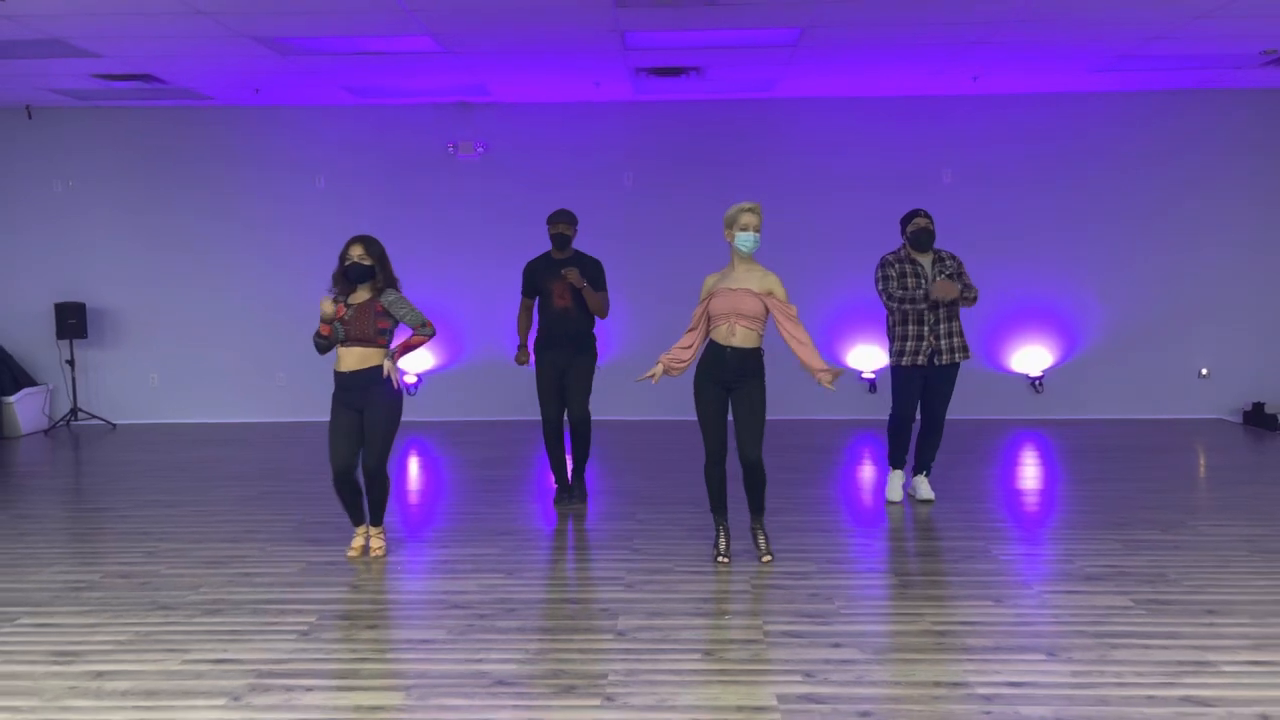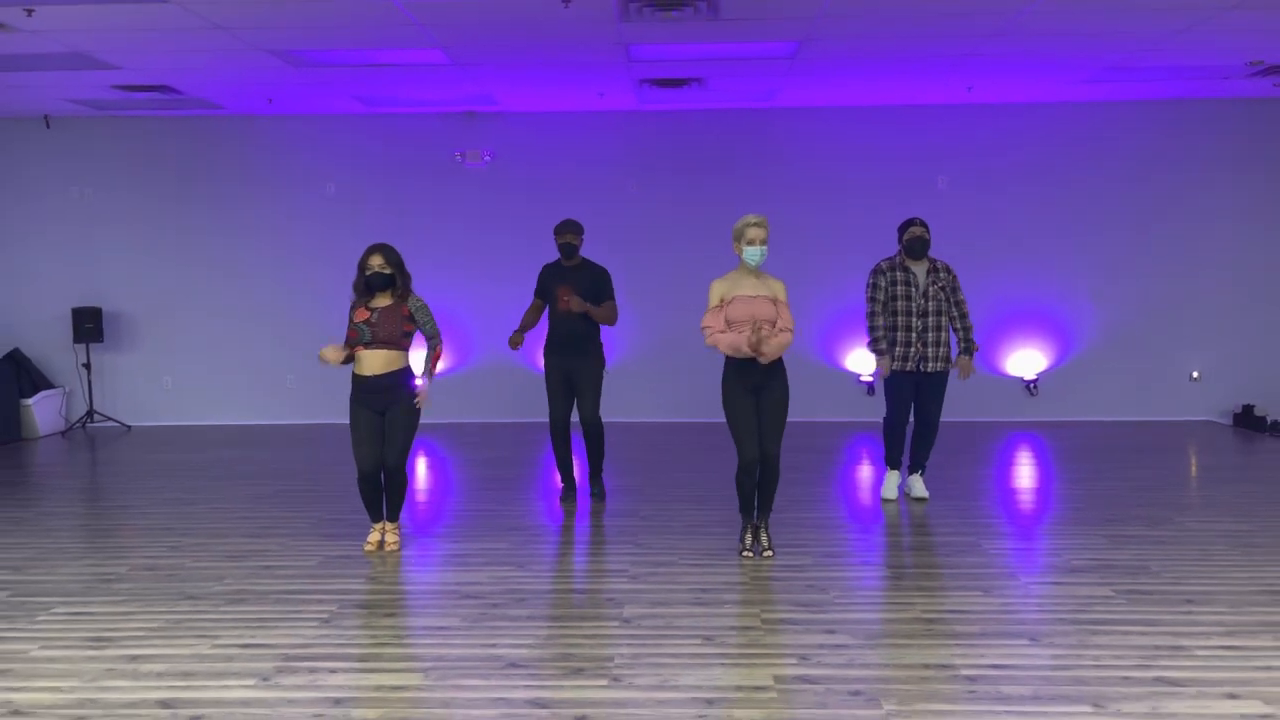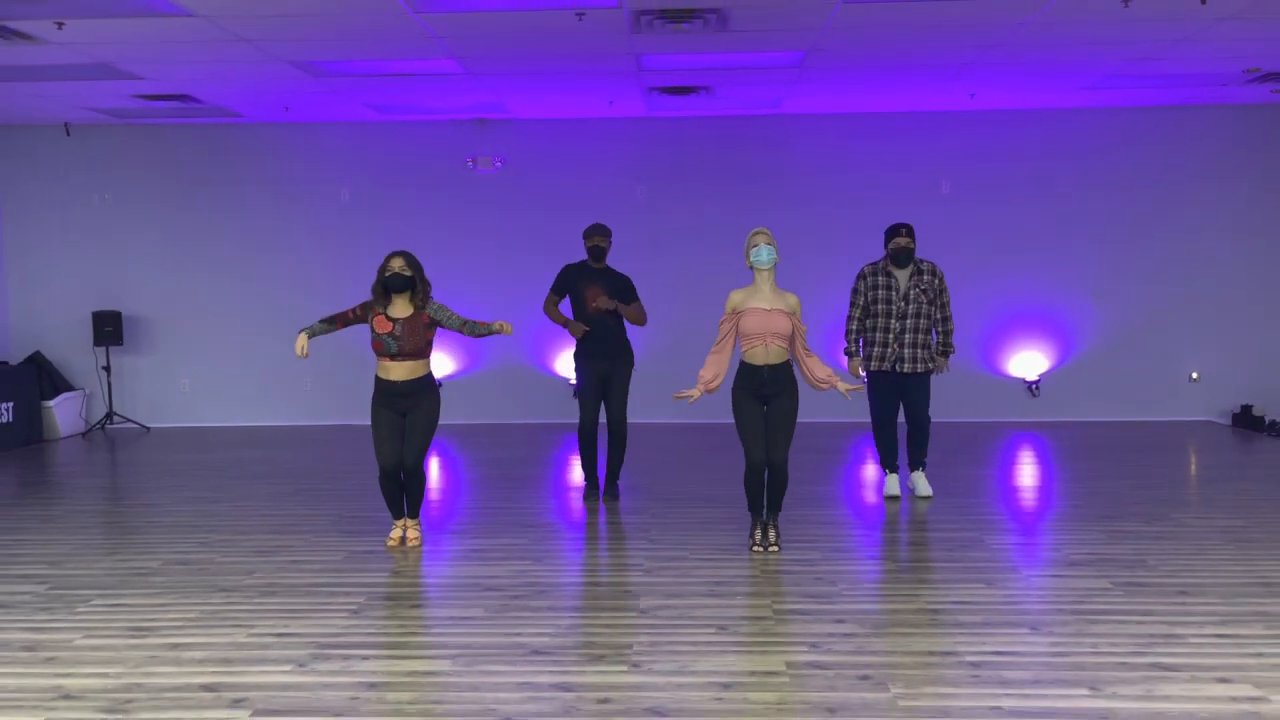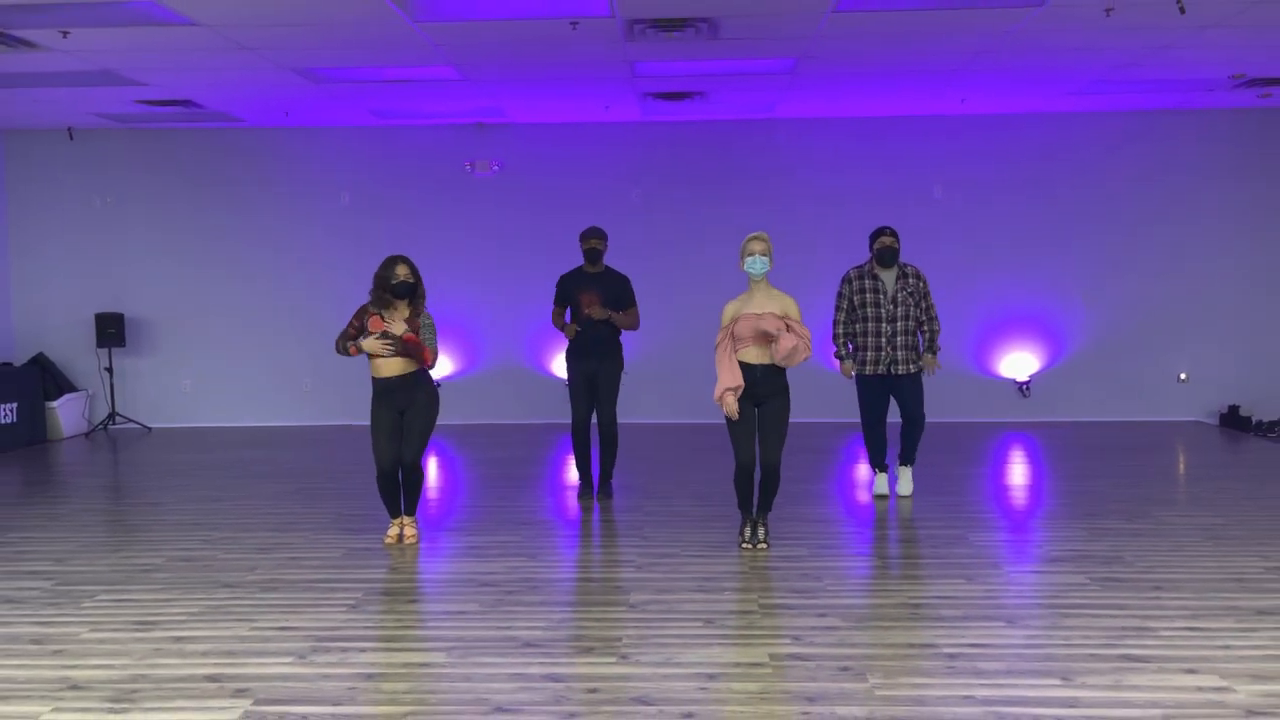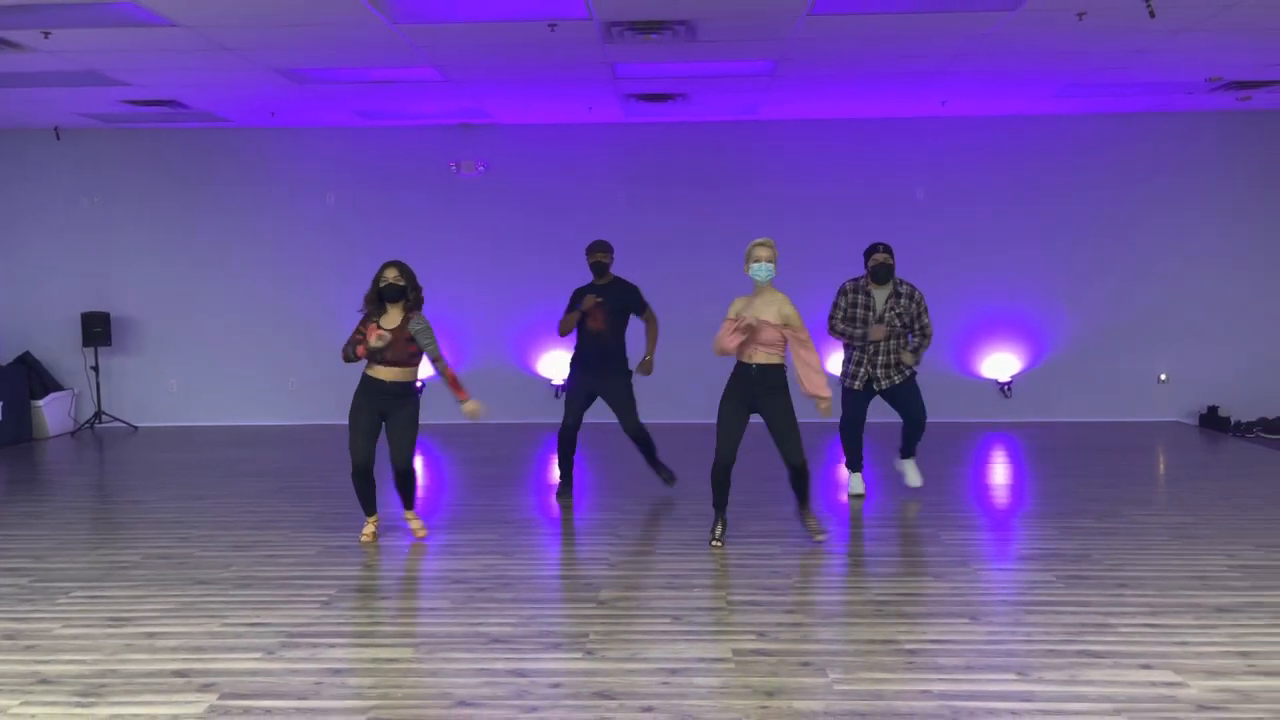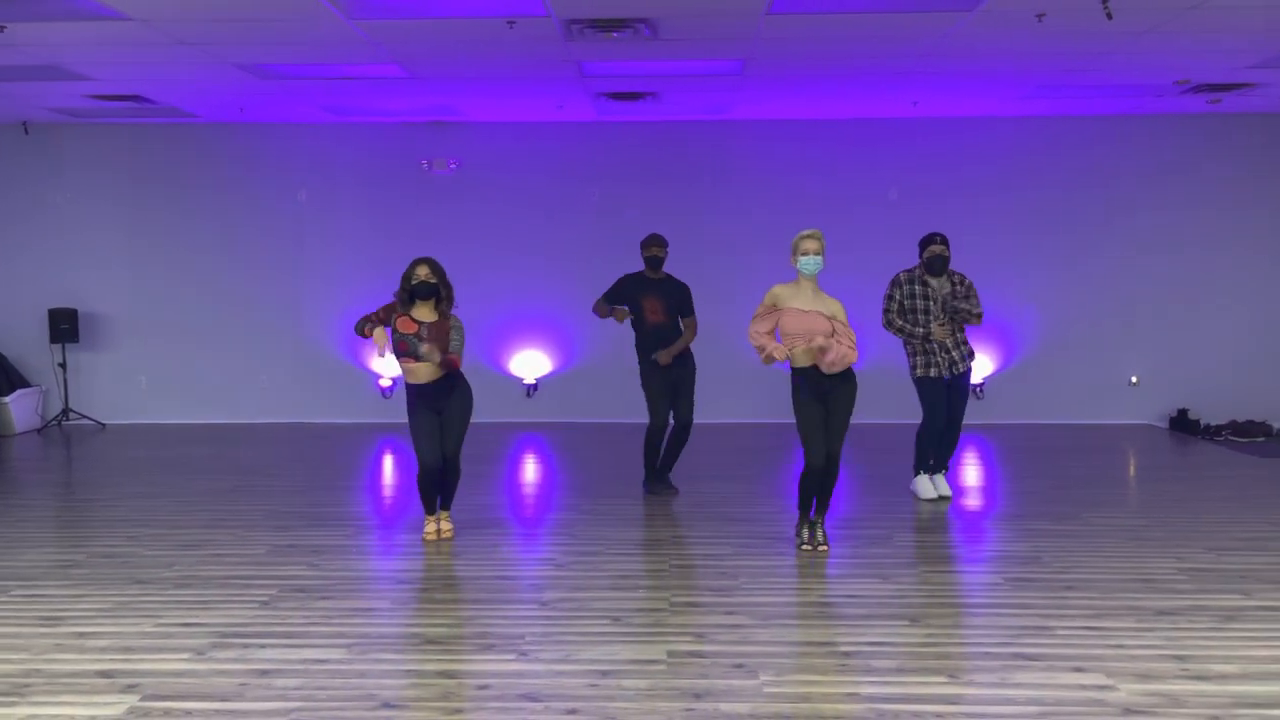
dt=0.7s
person 1, frame 1
left shoulder: (769, 281)
right shoulder: (712, 282)
left elbow: (791, 329)
right elbow: (696, 331)
left wrist: (819, 368)
right wrist: (666, 364)
left hip: (749, 369)
right hip: (712, 367)
left knee: (750, 455)
right knee: (714, 452)
left ankle: (758, 527)
right ankle: (721, 529)
person 1, frame 2
left shoulder: (776, 287)
right shoulder: (721, 286)
left elbow: (786, 333)
right elbow: (712, 334)
left wrist: (766, 346)
right wrist: (745, 342)
left hip: (772, 375)
right hip: (738, 374)
left knee: (771, 454)
right knee: (749, 456)
left ankle: (763, 525)
right ankle: (746, 525)
person 1, frame 3
left shoulder: (791, 301)
right shoulder: (737, 298)
left elbow: (801, 350)
right elbow: (723, 346)
left wrist: (832, 380)
right wrist: (703, 385)
left hip: (782, 384)
right hip: (748, 384)
left knee: (778, 460)
right knee: (755, 459)
left ankle: (772, 522)
right ankle: (756, 523)
person 1, frame 4
left shoulder: (786, 303)
right shoulder: (733, 307)
left elbow: (803, 346)
right elbow: (724, 352)
left wrist: (777, 336)
right wrist: (727, 392)
left hip: (775, 385)
right hip: (743, 384)
left knee: (771, 462)
right knee: (745, 461)
left ankle: (763, 519)
right ankle: (746, 520)
person 1, frame 5
left shoulder: (785, 306)
right shoulder: (739, 305)
left elbow: (804, 351)
right elbow: (720, 345)
left wrist: (819, 390)
right wrist: (741, 333)
left hip: (774, 386)
right hip: (739, 384)
left knee: (795, 459)
right knee: (724, 457)
left ankle: (805, 511)
right ankle: (719, 518)
person 1, frame 6
left shoulder: (833, 305)
right shoulder: (777, 294)
left elbow: (850, 353)
right elbow: (758, 329)
left wrist: (827, 349)
right wrist: (772, 348)
left hip: (839, 383)
right hip: (804, 386)
left knee: (832, 455)
right knee: (814, 462)
left ankle: (819, 519)
right ankle: (803, 520)
person 2, frame 1
left shoulder: (387, 298)
right shoulder: (339, 301)
left elbow: (426, 329)
right elbow: (321, 347)
left wrist: (394, 355)
right wrist: (326, 318)
left hip: (378, 388)
right hip: (345, 391)
left knee: (374, 465)
right knee: (341, 468)
left ankle: (377, 530)
right ankle: (360, 529)
person 2, frame 2
left shoulder: (410, 303)
right shoulder: (358, 307)
left elbow: (435, 341)
left wrist: (426, 378)
right wrist: (334, 354)
left hip: (399, 391)
right hip: (362, 393)
left knee: (393, 463)
right knee: (366, 467)
left ankle: (392, 525)
right ankle: (376, 525)
person 2, frame 3
left shoulder: (429, 310)
right shoulder: (372, 310)
left elbow: (463, 325)
right elbow: (337, 322)
left wrist: (492, 327)
right wrist: (306, 333)
left hip: (423, 395)
right hip: (385, 397)
left knee: (412, 463)
right knee: (388, 465)
left ankle: (413, 522)
right ankle: (398, 522)
person 2, frame 4
left shoulder: (422, 318)
right shoulder: (368, 312)
left elbow: (429, 360)
right elbow: (341, 344)
left wrist: (405, 334)
right wrist: (362, 345)
left hip: (419, 392)
right hip: (384, 396)
left knee: (410, 459)
right knee: (385, 464)
left ankle: (410, 519)
right ankle: (395, 520)
person 2, frame 5
left shoulder: (416, 323)
right shoulder: (370, 319)
left elbow: (439, 362)
right elbow: (347, 355)
left wrist: (463, 398)
right wrist: (368, 346)
left hip: (403, 399)
right hip: (368, 395)
left knee: (401, 464)
right knee: (360, 464)
left ankle: (411, 513)
right ankle: (371, 519)
person 2, frame 6
left shoulder: (451, 322)
right shoulder: (396, 312)
left elbow: (455, 363)
right elbow: (361, 325)
left wrist: (438, 358)
right wrist: (376, 330)
left hip: (454, 394)
right hip: (420, 400)
left knee: (450, 457)
right knee: (429, 463)
left ankle: (445, 514)
right ankle: (431, 517)
person 3, frame 1
left shoulder: (591, 266)
right shoulder: (534, 267)
left elbow: (603, 311)
right elbow: (526, 308)
left wrist: (581, 285)
right wrist: (522, 345)
left hip: (581, 352)
right hip: (547, 353)
left knee: (579, 415)
right knee: (551, 419)
left ankle: (578, 479)
right ankle: (561, 483)
person 3, frame 2
left shoulder: (598, 274)
right shoulder: (548, 272)
left elbow: (611, 317)
right elbow: (537, 307)
left wrist: (586, 307)
right wrist: (520, 331)
left hip: (588, 358)
right hip: (555, 357)
left knee: (590, 418)
right knee: (558, 421)
left ankle: (596, 478)
right ankle: (568, 482)
person 3, frame 3
left shoulder: (621, 280)
right shoulder: (571, 273)
left elbow: (641, 318)
right elbow: (548, 306)
left wrist: (616, 306)
right wrist: (569, 324)
left hip: (620, 359)
right hip: (588, 359)
left knee: (617, 421)
right knee: (588, 421)
left ankle: (612, 481)
right ankle: (591, 481)
person 3, frame 4
left shoulder: (619, 281)
right shoulder: (568, 280)
left elbow: (634, 322)
right elbow: (556, 314)
left wrist: (609, 315)
right wrist: (564, 326)
left hip: (609, 360)
right hip: (578, 360)
left knee: (607, 419)
right knee: (580, 420)
left ankle: (605, 480)
right ankle: (585, 480)
person 3, frame 5
left shoulder: (625, 290)
right shoulder: (579, 294)
left elbow: (650, 319)
right elbow: (562, 331)
left wrist: (649, 356)
right wrist: (580, 309)
left hip: (615, 372)
right hip: (582, 371)
left knee: (632, 426)
right knee: (569, 426)
left ankle: (657, 465)
right ankle: (565, 480)
person 3, frame 6
left shoulder: (679, 288)
right shoulder: (628, 283)
left elbow: (691, 328)
right elbow: (598, 306)
left wrist: (672, 351)
right wrist: (613, 311)
left hip: (682, 363)
right hip: (651, 364)
left knee: (684, 422)
right knee: (659, 421)
left ankle: (663, 473)
right ankle: (651, 478)
person 4, frame 1
left shoulder: (949, 261)
right shoulder: (890, 263)
left elbow: (971, 295)
right elbow: (893, 299)
left wrist: (958, 290)
right wrist: (930, 292)
left hip: (946, 354)
right hip: (906, 354)
left knee: (934, 418)
right knee: (902, 415)
left ankle: (920, 476)
right ankle: (896, 471)
person 4, frame 2
left shoulder: (945, 272)
right shoulder: (882, 271)
left elbow: (959, 311)
right elbow: (876, 313)
left wrist: (966, 351)
right wrist: (881, 353)
left hip: (936, 361)
right hip: (898, 361)
left knee: (928, 421)
right knee: (896, 418)
left ankle: (915, 475)
right ankle: (892, 471)
person 4, frame 3
left shoulder: (932, 274)
right shoulder: (868, 275)
left elbow: (942, 316)
right elbow: (856, 316)
left wrist: (943, 351)
right wrist: (853, 353)
left hip: (917, 363)
right hip: (878, 362)
left knee: (919, 419)
right knee: (883, 420)
left ankle: (917, 473)
right ankle: (890, 474)
person 4, frame 4
left shoulder: (915, 277)
right shoulder: (853, 278)
left elbow: (929, 317)
right elbow: (841, 320)
left wrist: (930, 350)
right wrist: (844, 355)
left hip: (908, 364)
right hip: (869, 364)
left knee: (914, 417)
right knee: (873, 421)
left ankle: (905, 467)
right ankle: (880, 473)
person 4, frame 5
left shoulder: (909, 294)
right shoulder: (847, 290)
left elbow: (923, 330)
right elbow: (834, 326)
left wrist: (913, 353)
right wrist: (866, 334)
left hip: (897, 372)
right hip: (857, 373)
left knee: (916, 417)
right knee: (850, 426)
left ankle: (906, 459)
right ankle: (855, 472)
person 4, frame 6
left shoulder: (960, 283)
right shoulder: (902, 281)
left elbow: (976, 316)
right elbow: (890, 319)
left wrist: (950, 299)
right wrist: (927, 332)
left hip: (958, 362)
right hip: (924, 363)
left knee: (953, 421)
right knee: (933, 418)
left ankle: (937, 473)
right ankle: (920, 475)
